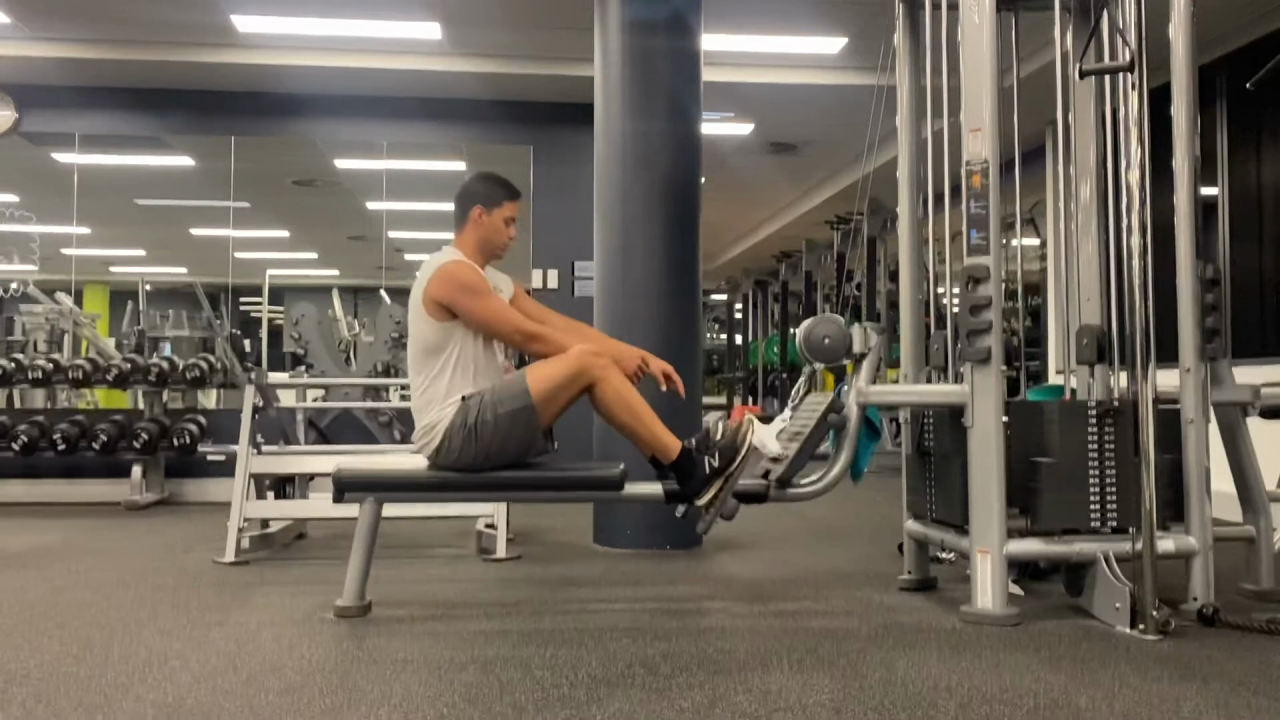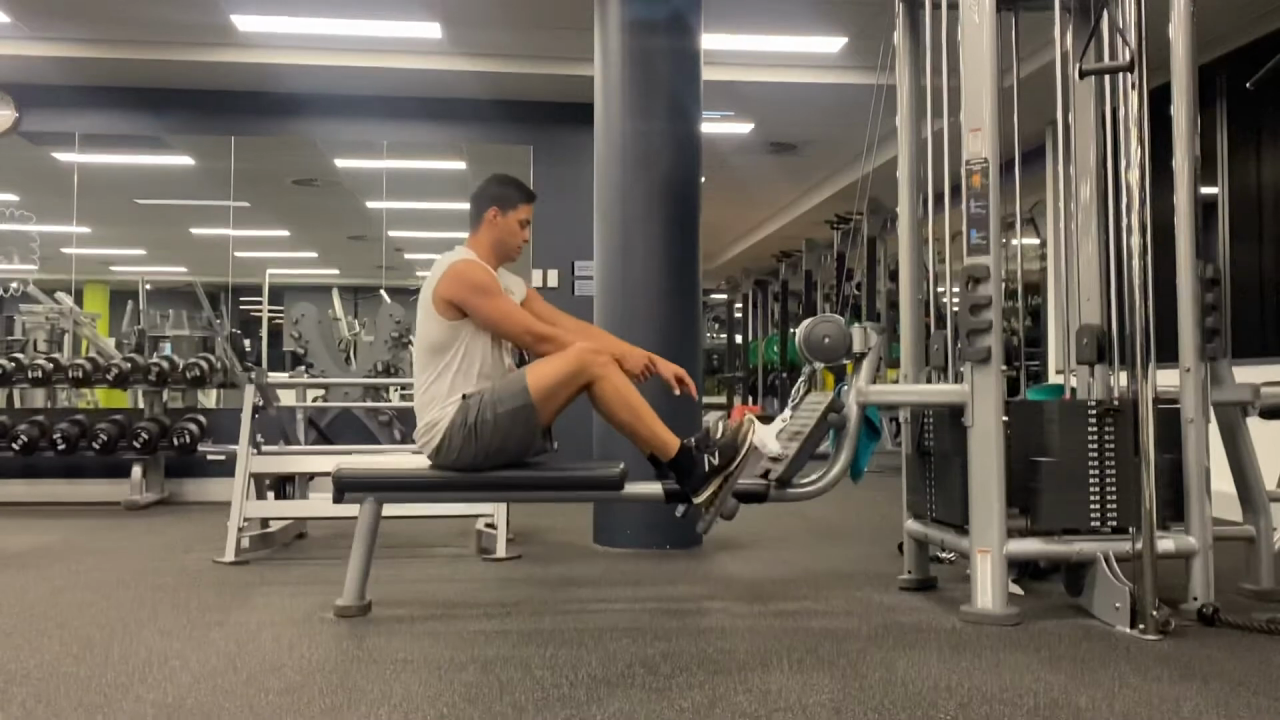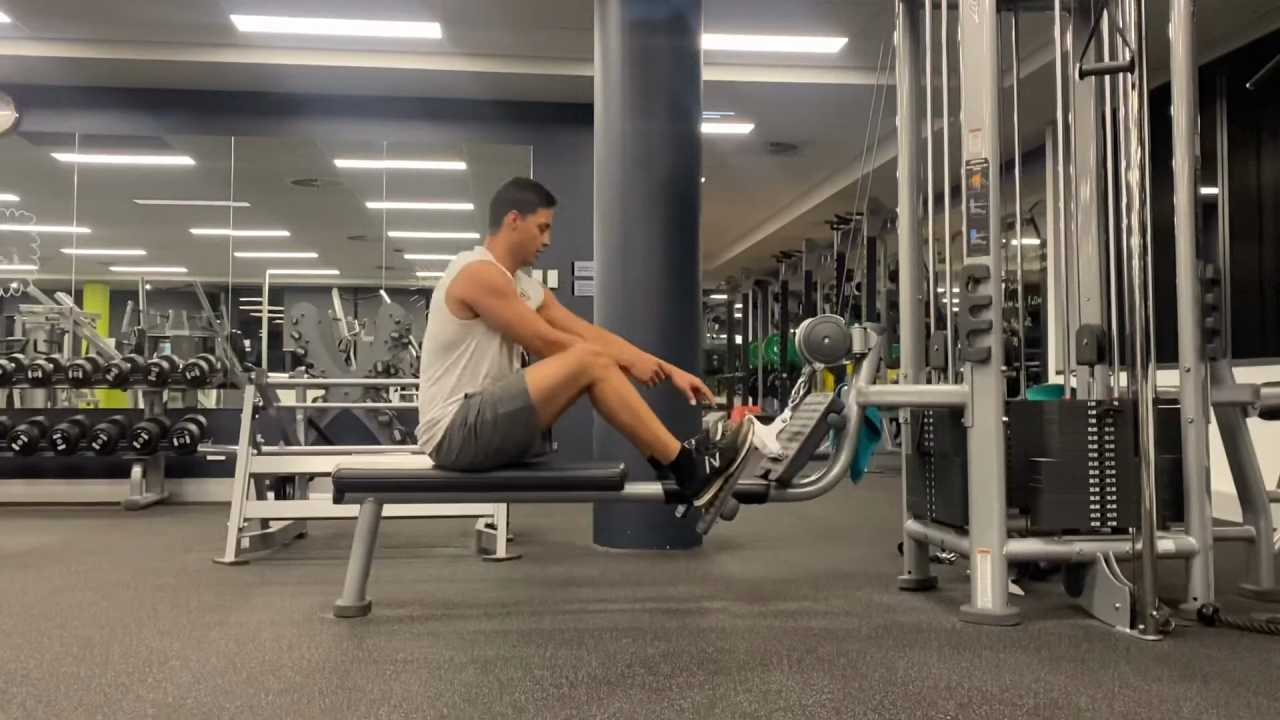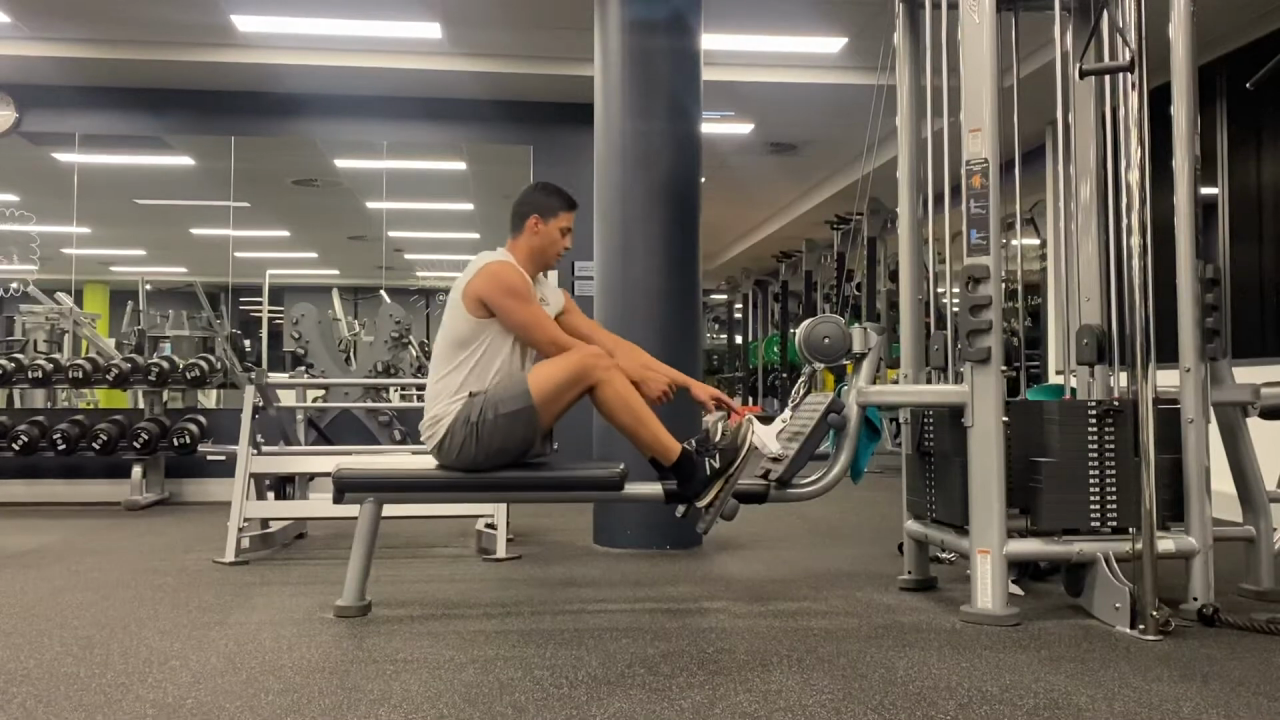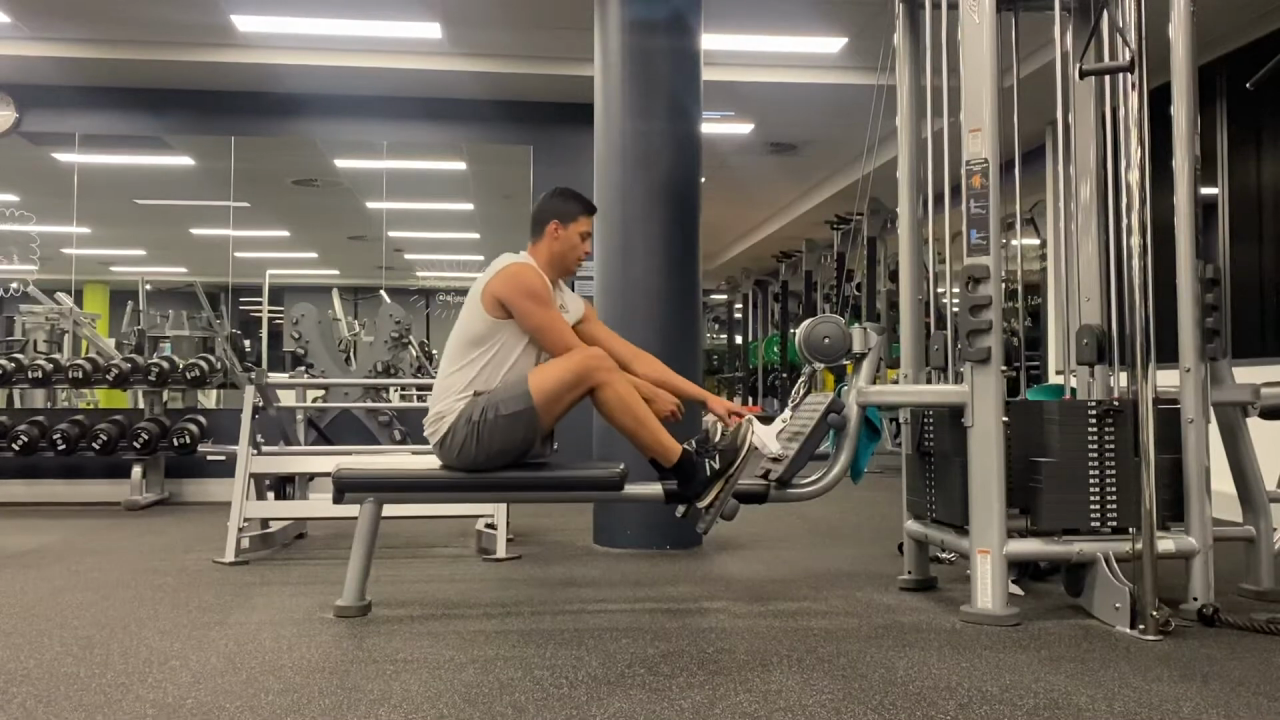
dt=0.1s
person 1, frame 1
left shoulder: (495, 282)
right shoulder: (452, 274)
left elbow: (566, 329)
right elbow: (529, 337)
left wrist: (638, 356)
right wrist: (613, 357)
left hip: (479, 421)
right hip: (453, 434)
left knee: (592, 364)
right knee: (590, 362)
left ankle: (676, 457)
right ankle: (689, 468)
person 1, frame 2
left shoulder: (504, 282)
right shoulder: (463, 272)
left elbow: (579, 330)
right elbow: (536, 338)
left wrist: (656, 361)
right wrist: (619, 355)
left hip: (479, 421)
right hip: (454, 433)
left knee: (590, 360)
right knee: (589, 358)
left ankle: (674, 457)
right ankle: (687, 466)
person 1, frame 3
left shoulder: (522, 287)
right shoulder: (477, 273)
left elbow: (592, 335)
right elbow: (546, 344)
left wrist: (669, 369)
right wrist: (627, 362)
left hip: (482, 420)
right hip: (455, 433)
left knee: (595, 362)
right knee: (590, 361)
left ankle: (675, 458)
right ankle: (688, 469)
person 1, frame 4
left shoulder: (546, 293)
right shoulder: (498, 273)
left elbow: (616, 347)
right elbow: (560, 349)
left wrist: (691, 384)
right wrist: (636, 378)
left hip: (486, 423)
right hip: (459, 432)
left knee: (595, 362)
right knee: (592, 362)
left ankle: (676, 459)
right ankle: (689, 470)
person 1, frame 5
left shoulder: (565, 301)
right shoulder: (517, 276)
left elbow: (630, 356)
right elbow: (570, 356)
left wrist: (707, 397)
right wrist: (650, 395)
left hip: (490, 421)
right hip: (461, 431)
left knee: (595, 370)
right knee: (593, 364)
left ankle: (676, 460)
right ankle: (689, 472)
